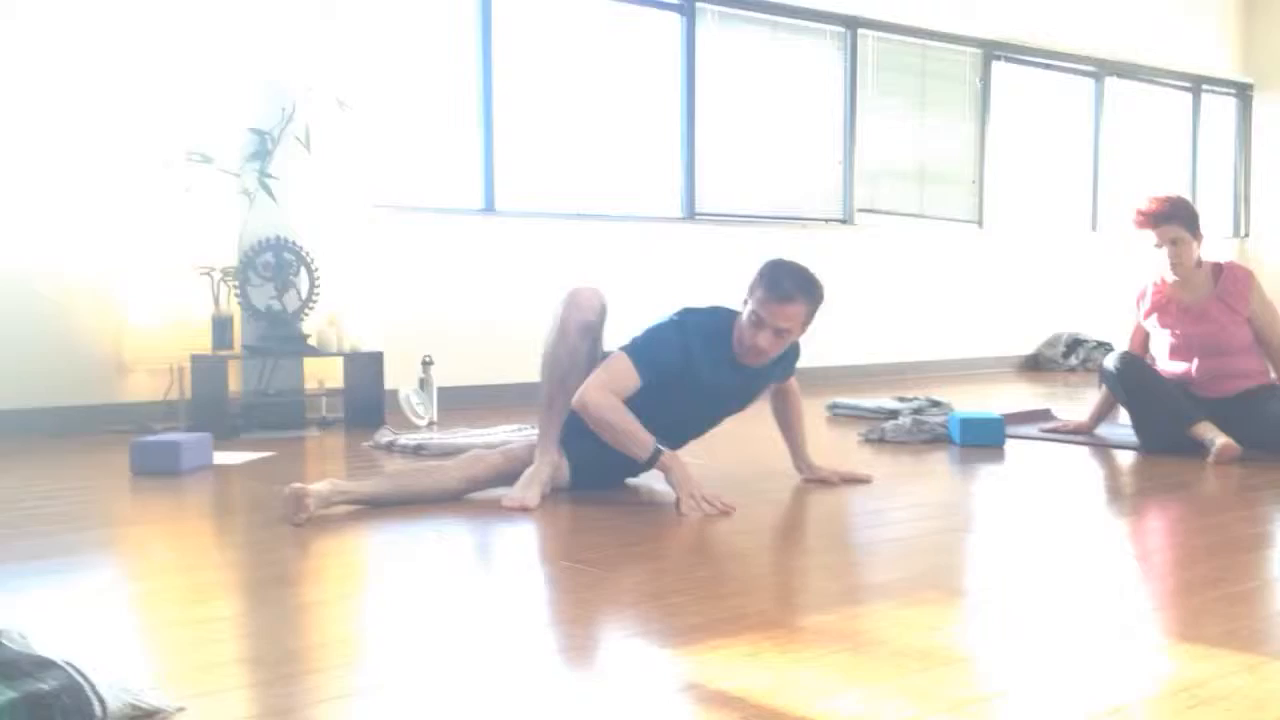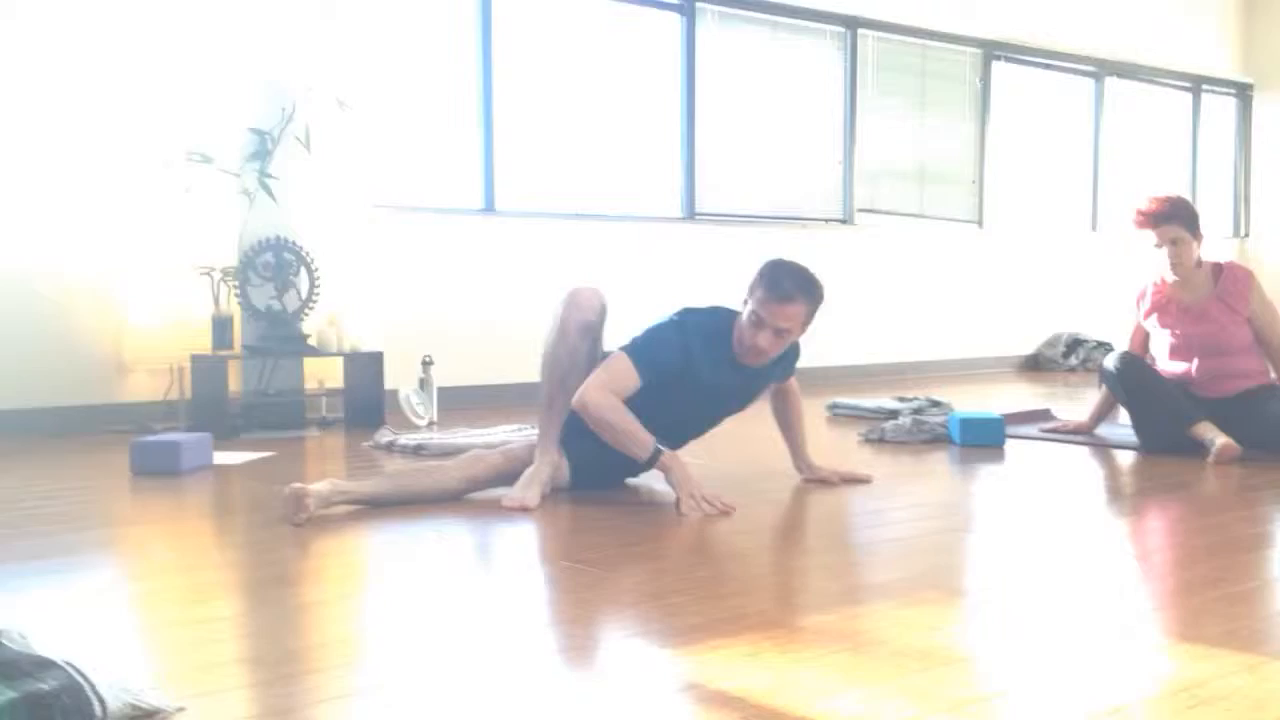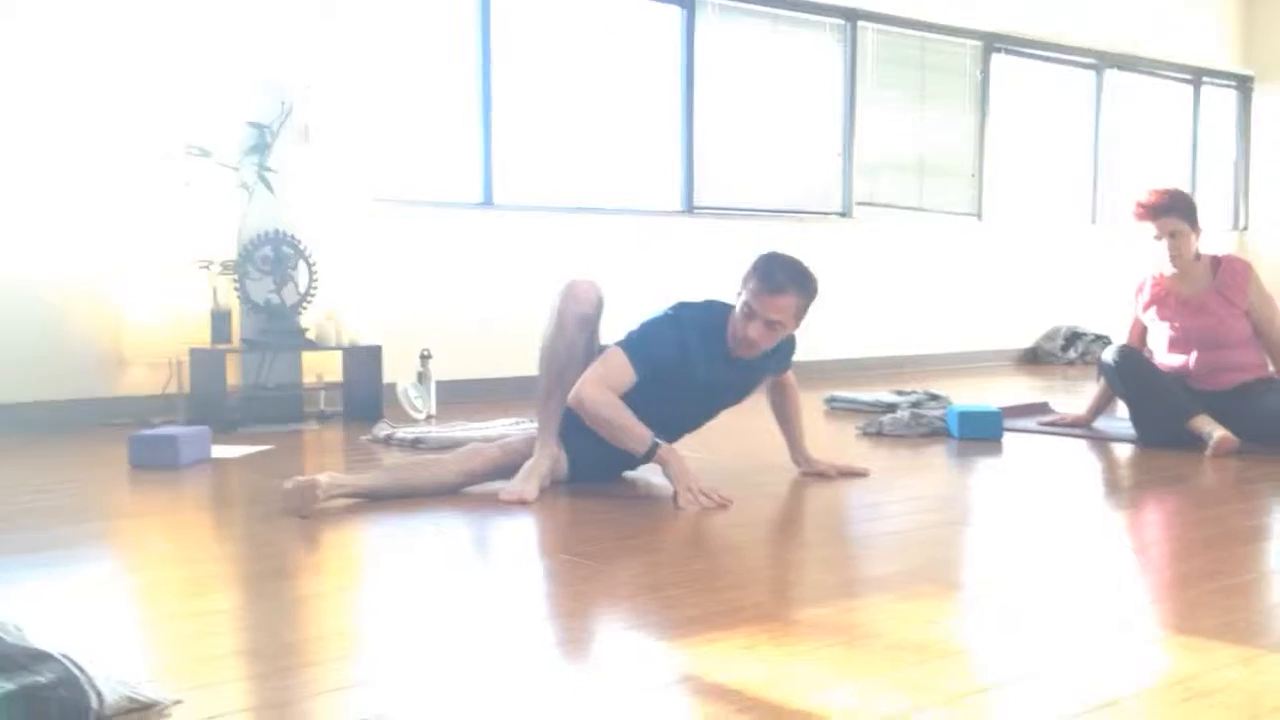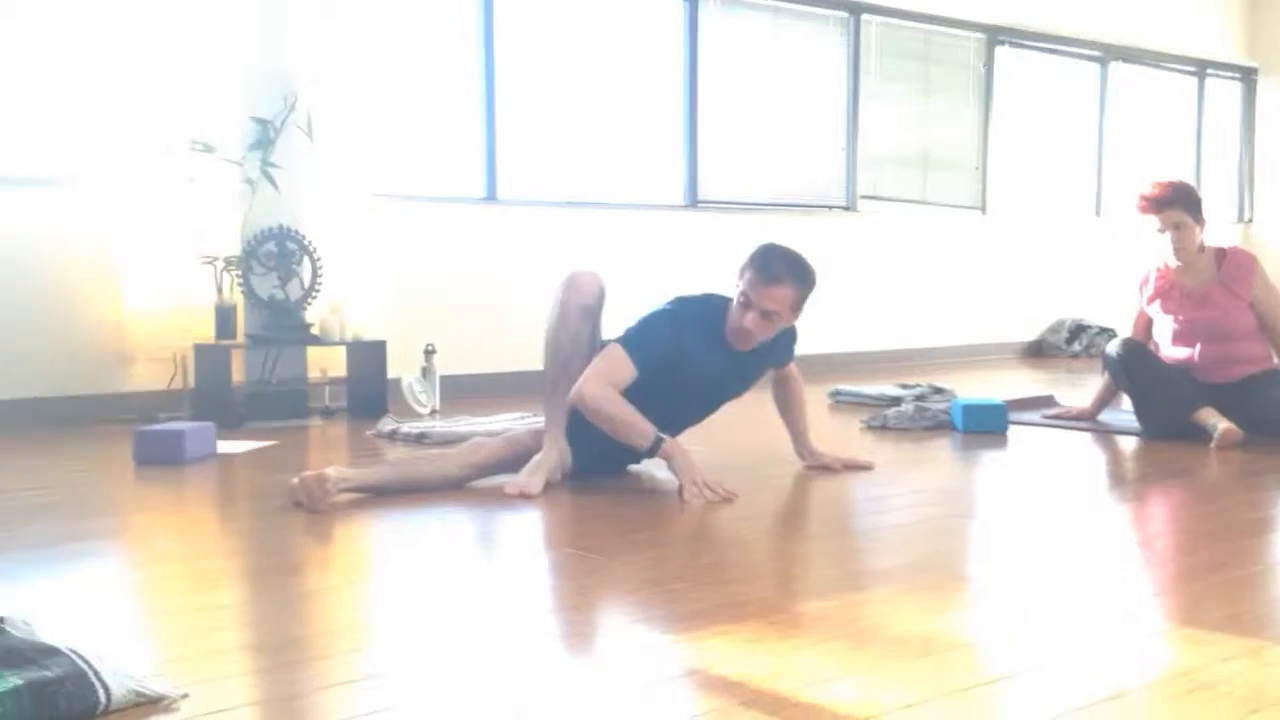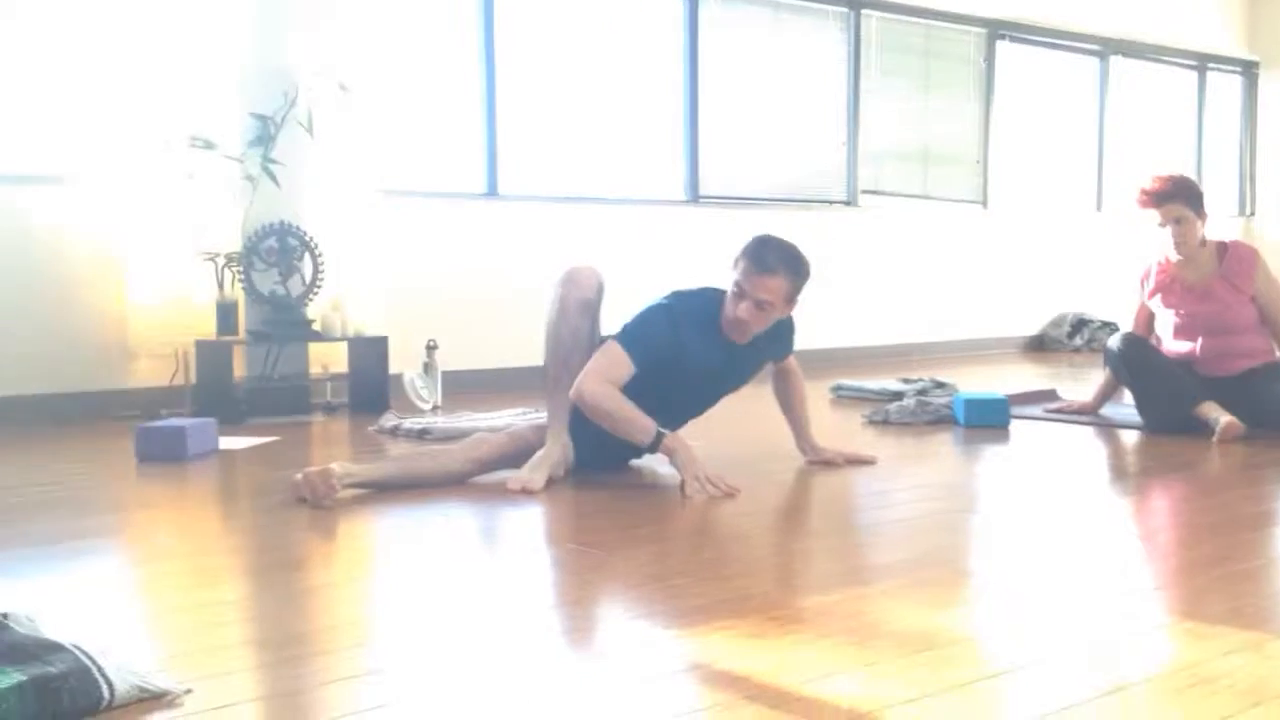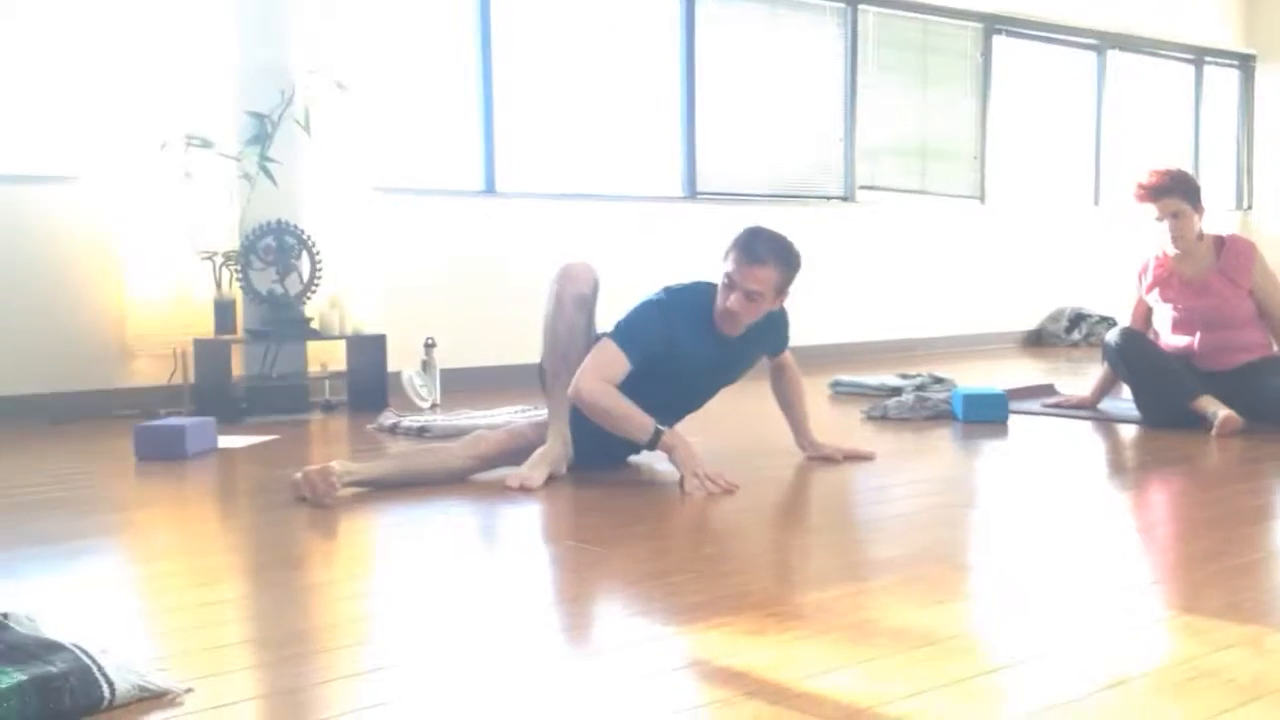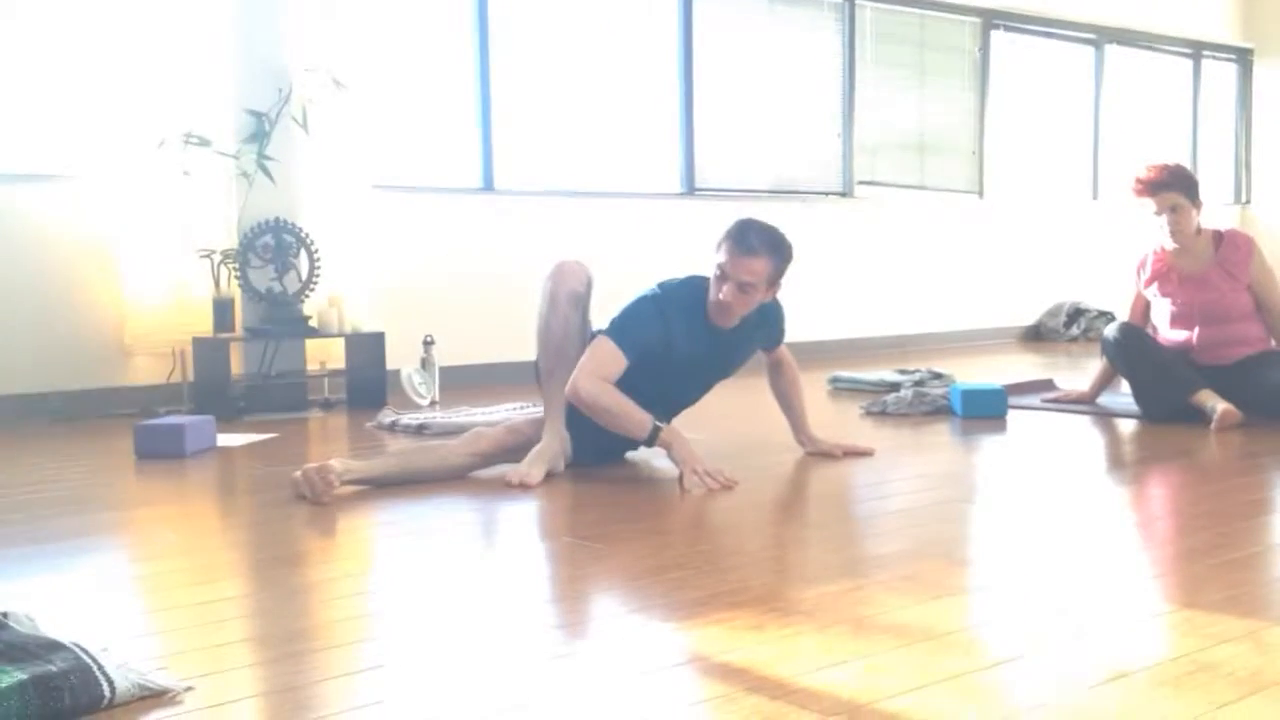
dt=0.1s
person 1, frame 1
left shoulder: (780, 351)
right shoulder: (687, 332)
left elbow: (786, 392)
right elbow: (590, 398)
left wrist: (804, 464)
right wrist: (671, 463)
left hip: (619, 461)
right hip: (588, 428)
left knee: (493, 468)
left ankle: (338, 492)
person 1, frame 2
left shoulder: (780, 351)
right shoulder: (687, 333)
left elbow: (785, 392)
right elbow: (590, 399)
left wrist: (805, 464)
right wrist: (671, 463)
left hip: (619, 463)
right hip: (589, 428)
left knee: (493, 468)
left ankle: (338, 493)
person 1, frame 3
left shoulder: (776, 345)
right shoulder: (682, 327)
left elbow: (783, 385)
right elbow: (587, 394)
left wrist: (803, 457)
right wrist: (669, 457)
left hip: (619, 455)
right hip: (585, 422)
left knee: (491, 461)
person 1, frame 4
left shoulder: (777, 336)
right shoulder: (680, 321)
left elbow: (786, 378)
right elbow: (589, 392)
left wrist: (807, 451)
right wrist: (673, 451)
left hip: (623, 450)
right hip: (588, 417)
left knee: (494, 455)
left ankle: (345, 479)
person 1, frame 5
left shoulder: (777, 330)
right shoulder: (676, 315)
left elbow: (787, 373)
right elbow: (590, 390)
left wrist: (809, 445)
right wrist: (675, 446)
left hip: (621, 446)
right hip: (588, 411)
left knee: (500, 449)
left ankle: (348, 473)
right ankle: (557, 445)
person 1, frame 6
left shoulder: (770, 322)
right shoulder: (669, 310)
left elbow: (783, 368)
right elbow: (588, 389)
left wrist: (808, 442)
right wrist: (673, 442)
left hip: (620, 441)
right hip: (586, 406)
left knee: (499, 446)
left ankle: (349, 472)
right ankle: (557, 442)
person 1, frame 7
left shoulder: (765, 316)
right shoulder: (663, 304)
left elbow: (780, 364)
right elbow: (584, 387)
left wrist: (806, 437)
right wrist: (672, 439)
left hip: (614, 439)
right hip: (582, 407)
left knee: (497, 443)
left ankle: (347, 470)
right ankle: (552, 438)
person 2, frame 1
left shoulder: (1239, 281)
right shoulder: (1149, 298)
right elbow: (1125, 372)
right wrist: (1090, 422)
left hip: (1246, 403)
right hip: (1179, 407)
right knee: (1116, 363)
right ankle: (1210, 436)
person 2, frame 2
left shoulder: (1239, 281)
right shoulder: (1149, 298)
right elbow: (1125, 372)
right wrist: (1090, 422)
left hip: (1246, 403)
right hip: (1179, 407)
right knee: (1116, 362)
right ankle: (1211, 436)
person 2, frame 3
left shoulder: (1237, 274)
right shoulder: (1148, 291)
right elbow: (1123, 367)
right wrist: (1089, 415)
left hip: (1243, 396)
right hip: (1178, 401)
right knee: (1114, 356)
right ankle: (1207, 430)
person 2, frame 4
left shoulder: (1242, 267)
right shoulder: (1153, 284)
right elbow: (1127, 359)
right wrist: (1093, 409)
left hip: (1248, 389)
right hip: (1182, 394)
right knee: (1118, 349)
right ankle: (1212, 422)
person 2, frame 5
left shoulder: (1244, 260)
right shoulder: (1153, 277)
right elbow: (1129, 353)
right wrist: (1095, 402)
left hip: (1250, 382)
right hip: (1184, 387)
right knee: (1119, 344)
right ankle: (1213, 416)
person 2, frame 6
left shoulder: (1241, 254)
right shoulder: (1151, 272)
right elbow: (1126, 348)
right wrist: (1093, 397)
left hip: (1248, 376)
right hip: (1182, 382)
right knee: (1117, 339)
right ankle: (1212, 409)
person 2, frame 7
left shoulder: (1239, 248)
right shoulder: (1149, 267)
right elbow: (1126, 343)
right wrist: (1092, 392)
left hip: (1247, 369)
right hip: (1180, 376)
right knee: (1116, 333)
right ankle: (1211, 404)
